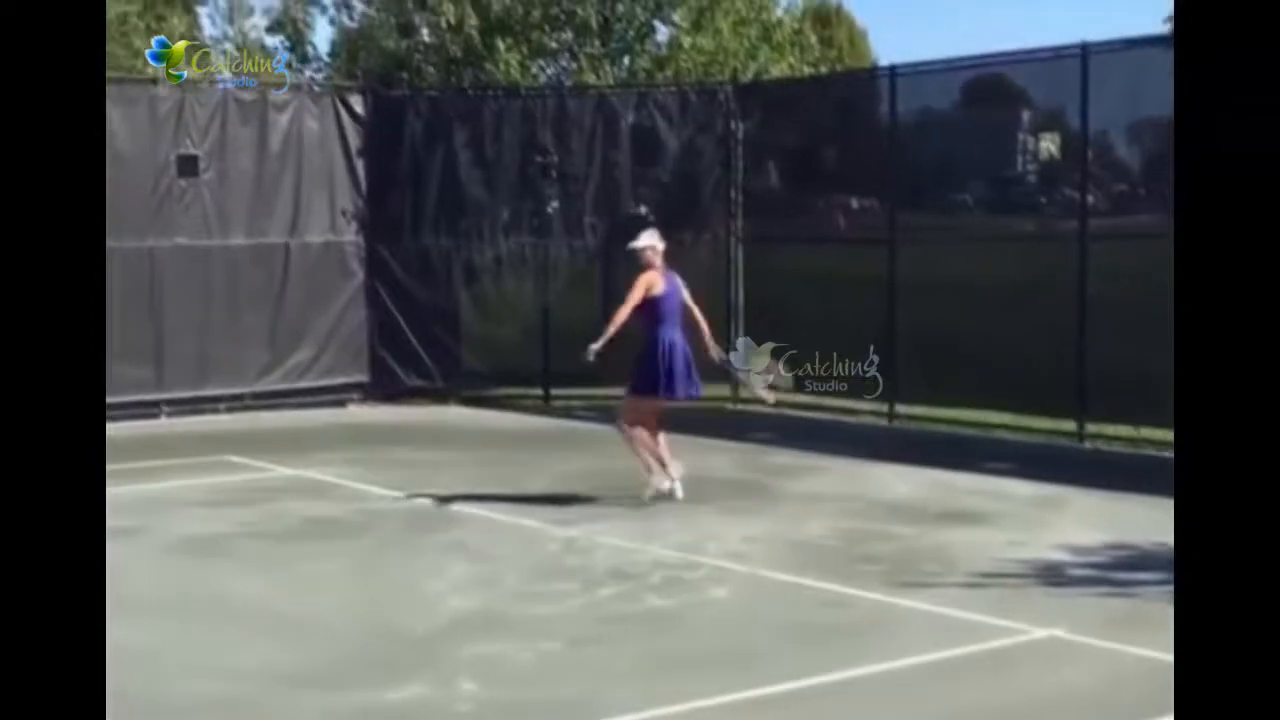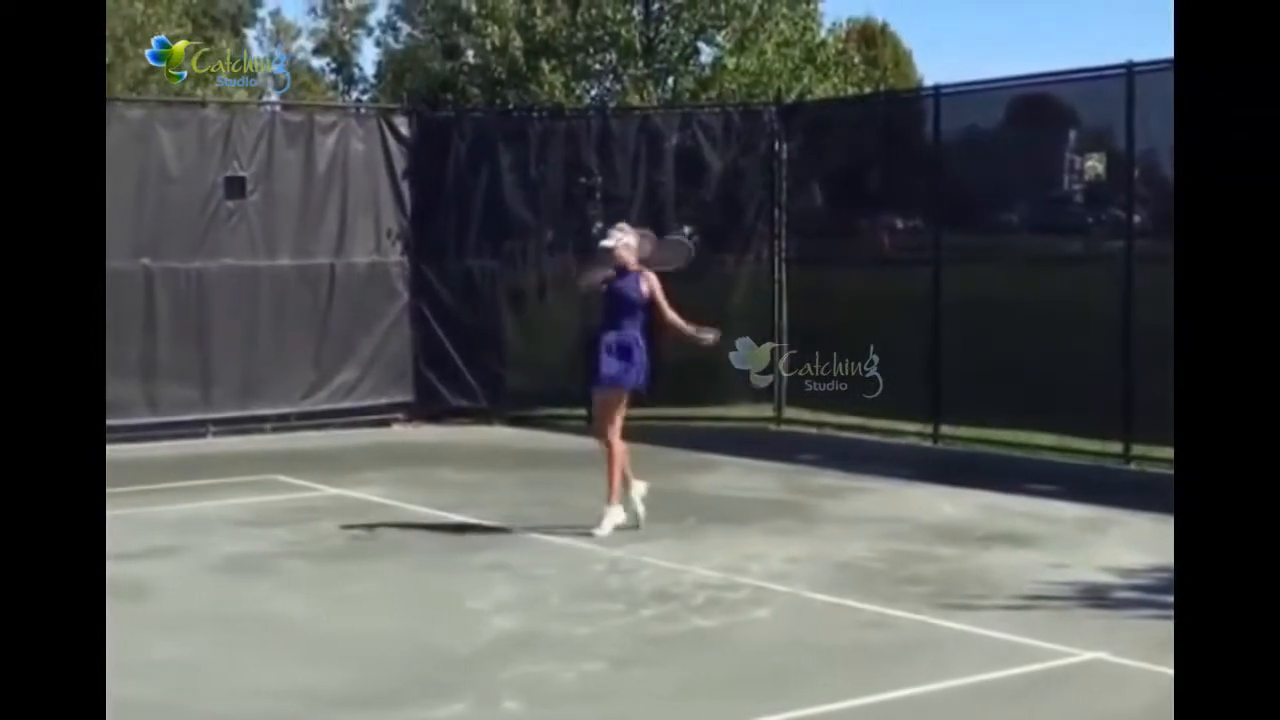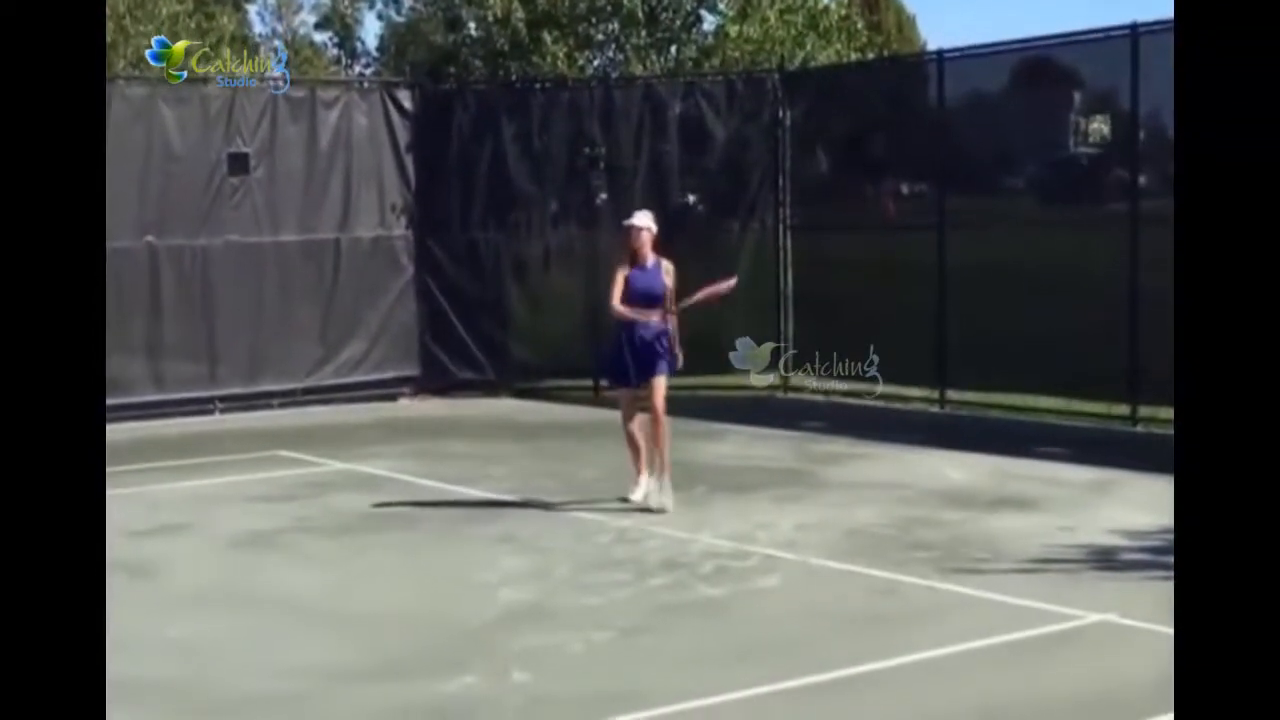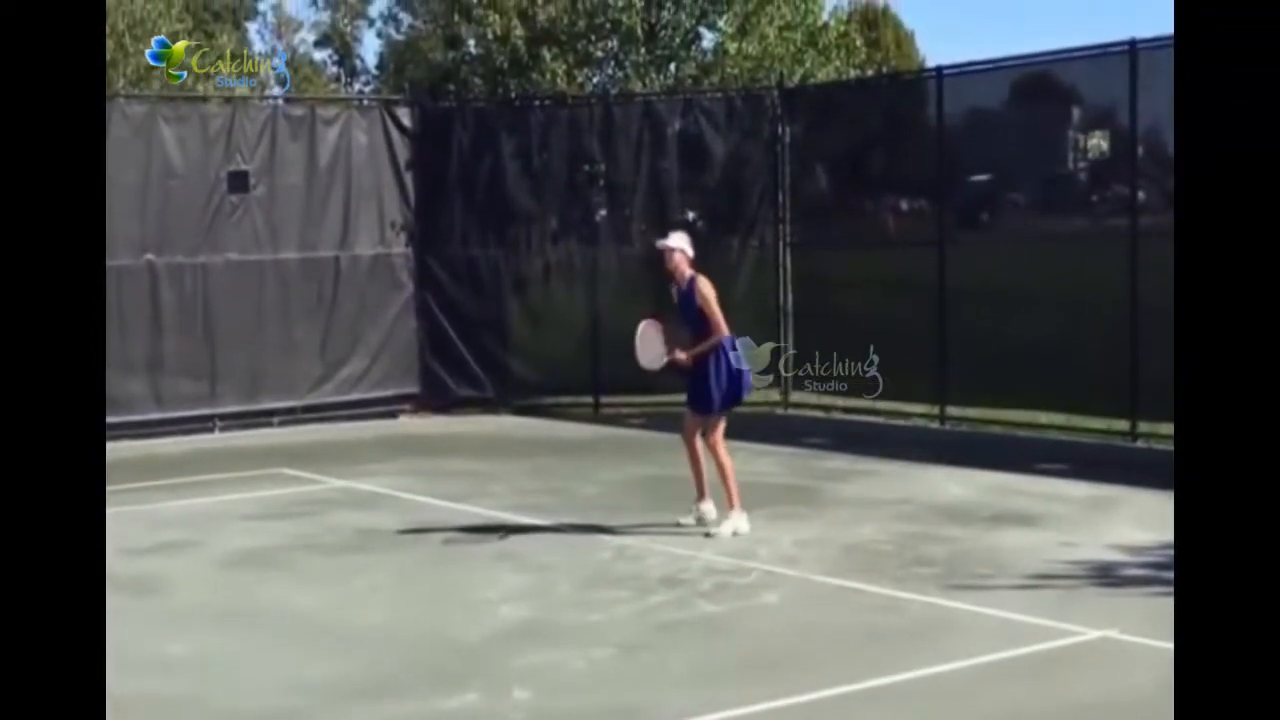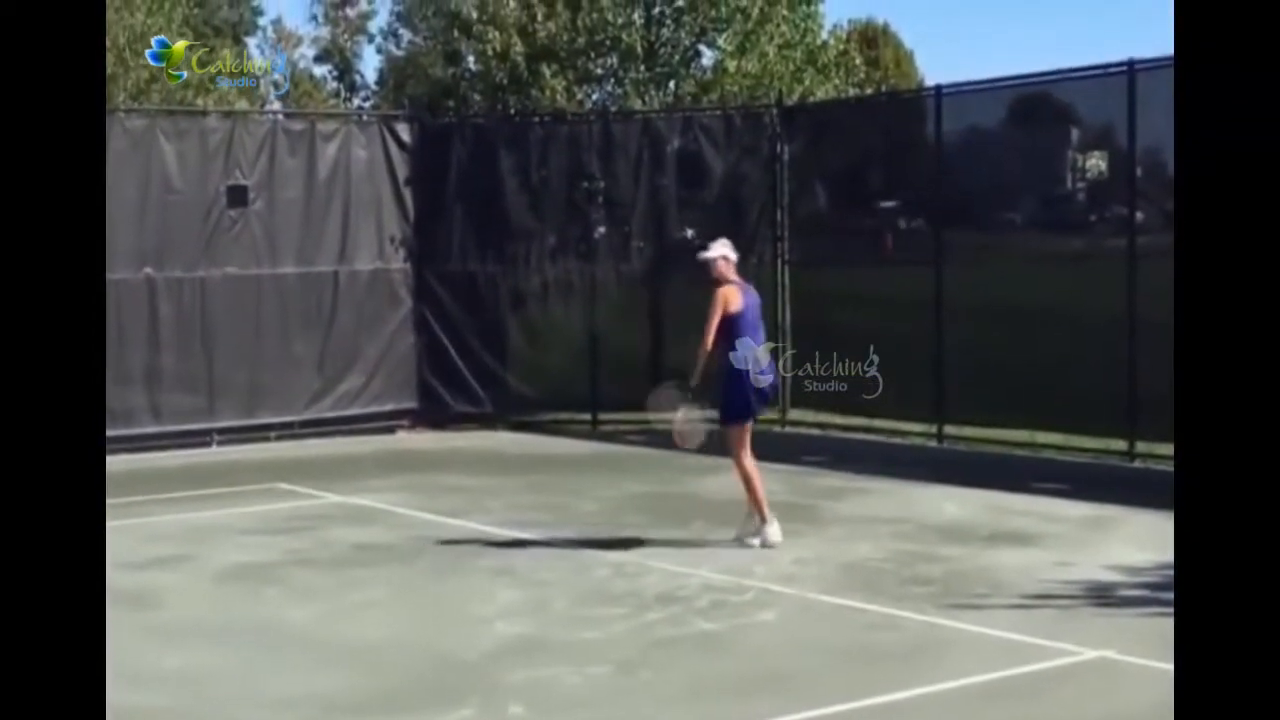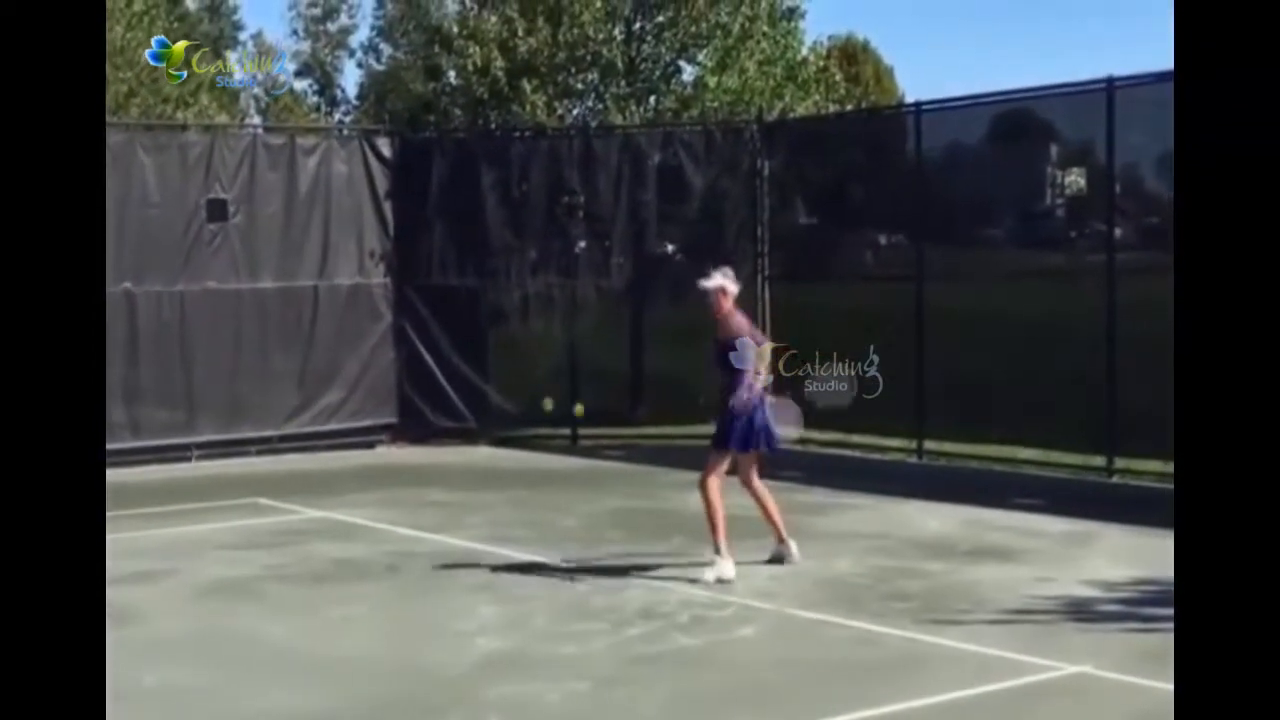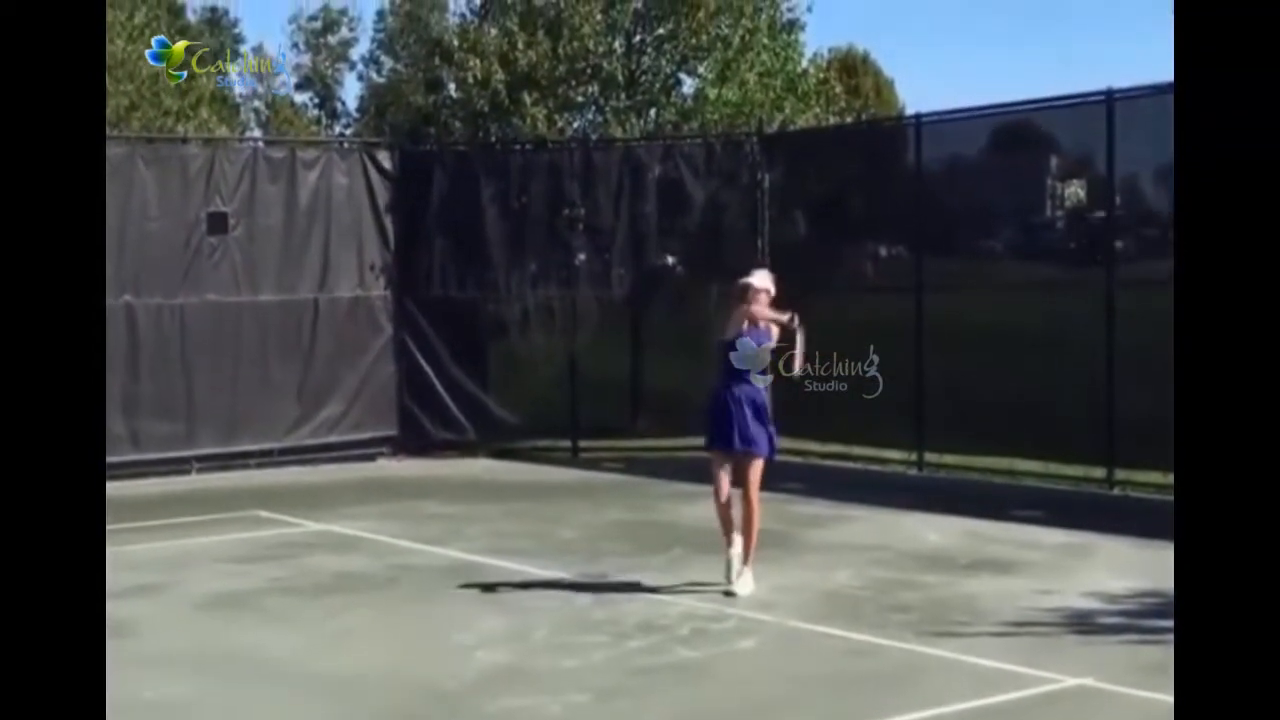
dt=0.7s
person 1, frame 1
left shoulder: (647, 278)
right shoulder: (675, 279)
left elbow: (624, 311)
right elbow: (695, 312)
left wrist: (600, 342)
right wrist: (710, 343)
left hip: (660, 351)
right hip: (676, 349)
left knee: (625, 420)
right knee: (647, 420)
left ankle: (661, 471)
right ankle: (667, 479)
person 1, frame 2
left shoulder: (648, 278)
right shoulder: (612, 274)
left elbow: (667, 315)
right elbow: (587, 283)
left wrist: (696, 334)
right wrist: (603, 276)
left hip: (629, 351)
right hip: (606, 349)
left knee: (611, 430)
right knee: (602, 429)
left ankle: (613, 507)
right ankle: (630, 486)
person 1, frame 3
left shoulder: (666, 267)
right shoulder: (623, 267)
left elbow: (670, 310)
right elbow: (614, 307)
left wrist: (675, 343)
right wrist: (644, 316)
left hip: (656, 343)
right hip: (628, 343)
left knee: (657, 409)
right knee: (629, 419)
left ankle: (662, 479)
right ankle: (643, 477)
person 1, frame 4
left shoulder: (700, 285)
right shoulder: (676, 288)
left elbow: (722, 331)
left wrist: (693, 353)
right wrist: (684, 353)
left hip: (719, 364)
right hip: (702, 365)
left knee: (714, 441)
right knee: (689, 436)
left ankle: (737, 515)
right ankle: (704, 505)
person 1, frame 5
left shoulder: (723, 292)
right shoulder: (749, 290)
left elbow: (708, 343)
left wrist: (697, 373)
left hip: (741, 372)
right hip: (758, 369)
left knee: (741, 456)
right knee: (742, 452)
left ankle: (767, 526)
right ankle: (756, 519)
person 1, frame 6
left shoulder: (734, 320)
right shoulder: (723, 323)
left elbow: (758, 347)
left wrist: (753, 383)
left hip: (744, 404)
right hip: (740, 404)
left knee: (708, 482)
right knee: (751, 480)
left ankle: (723, 560)
right ankle: (785, 543)
person 1, frame 7
left shoulder: (772, 331)
right shoulder: (737, 319)
right elbow: (749, 309)
right wrist: (785, 319)
left hip: (756, 410)
right hip: (728, 408)
left knee: (750, 493)
right knee: (722, 494)
left ankle: (745, 570)
right ankle: (732, 542)
